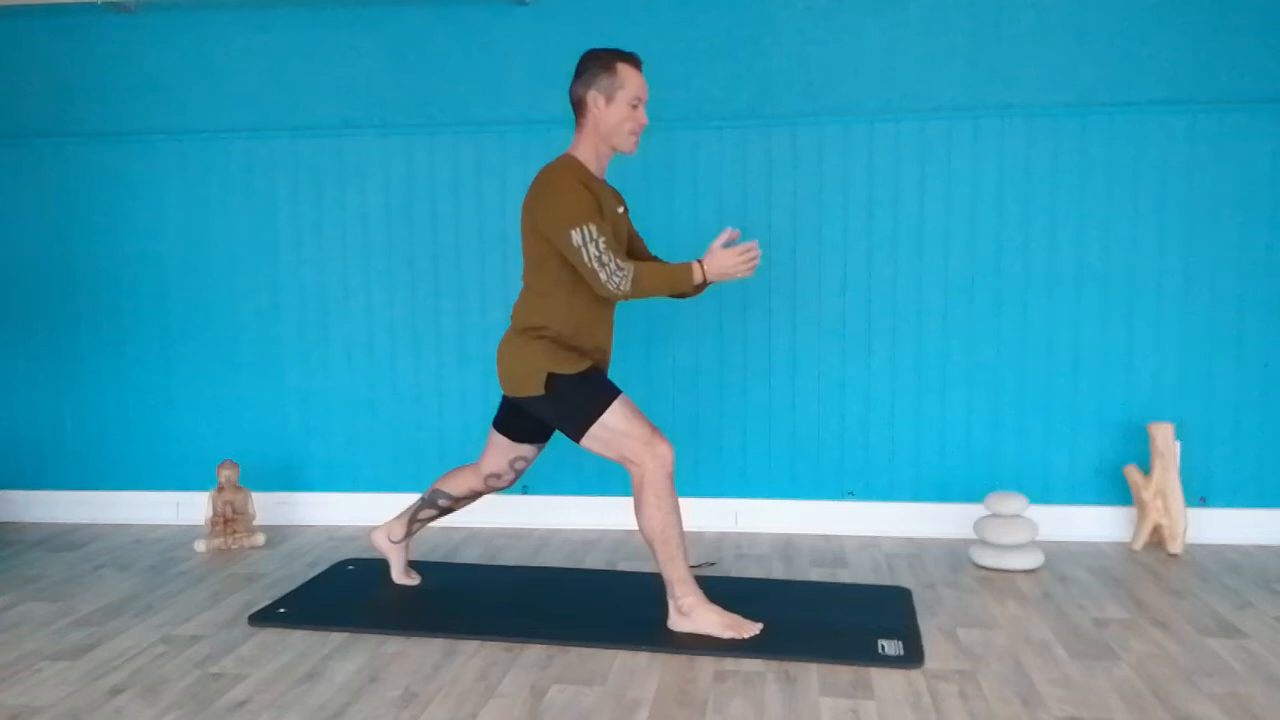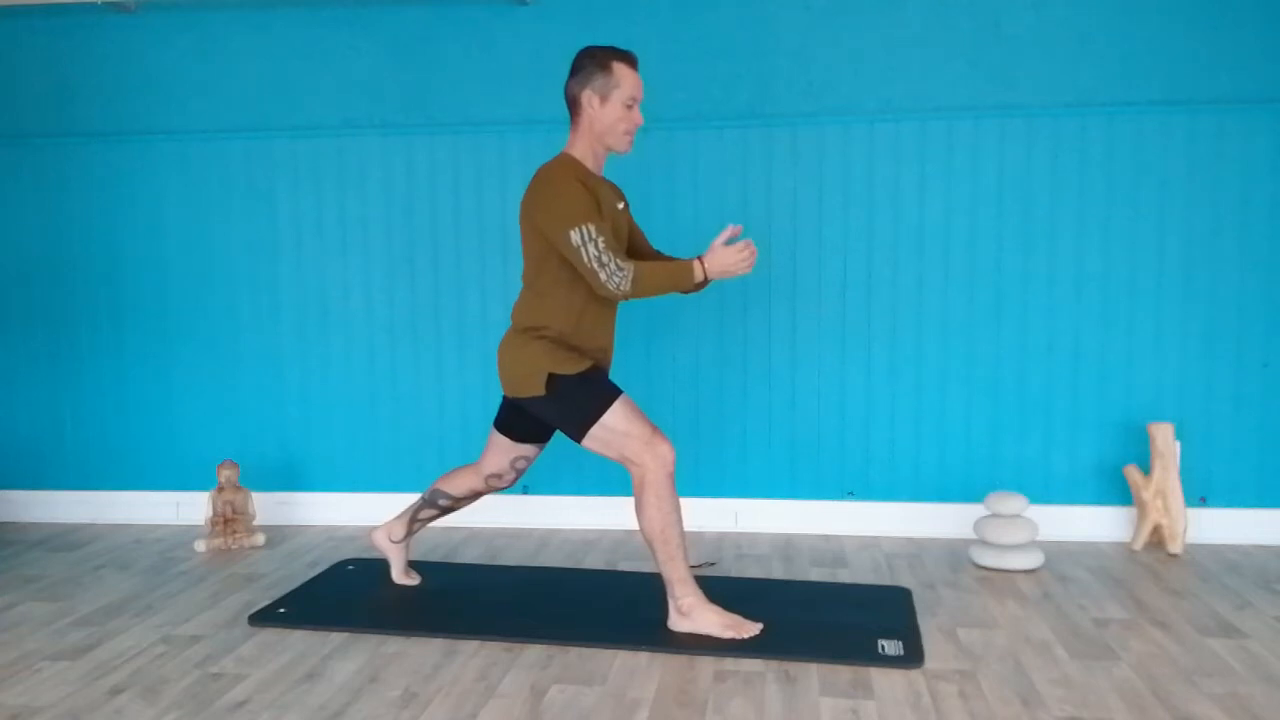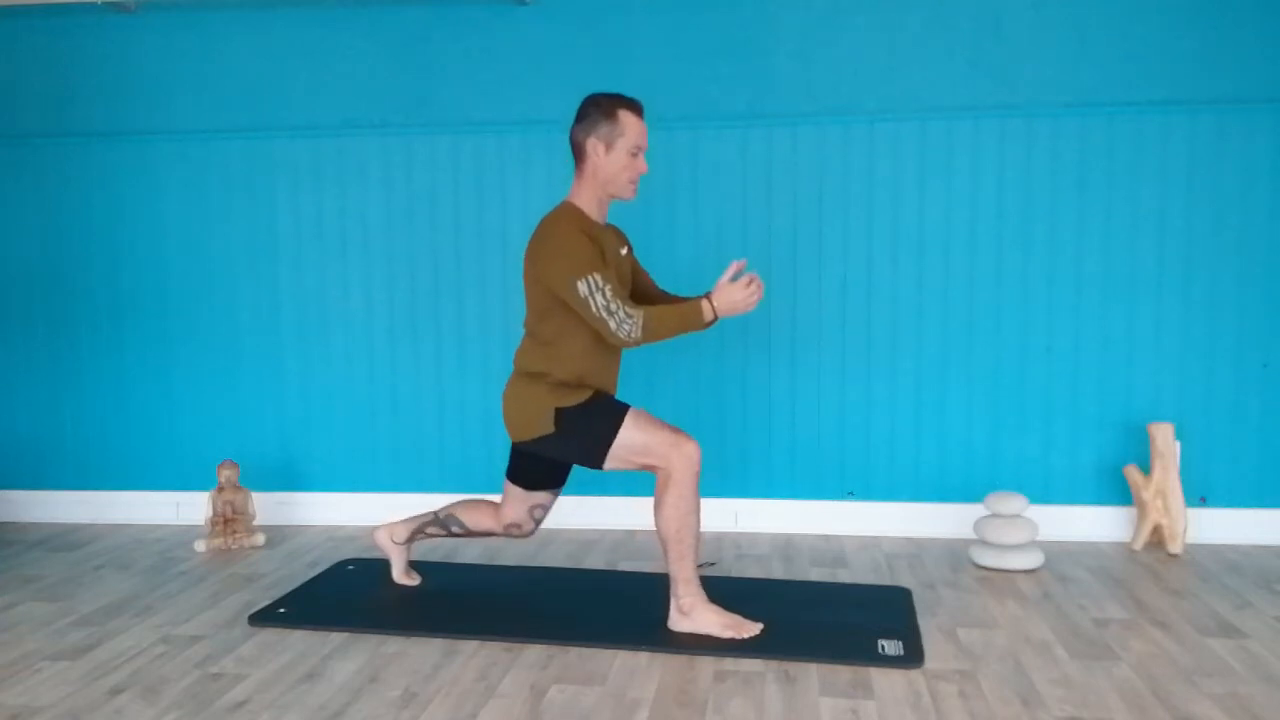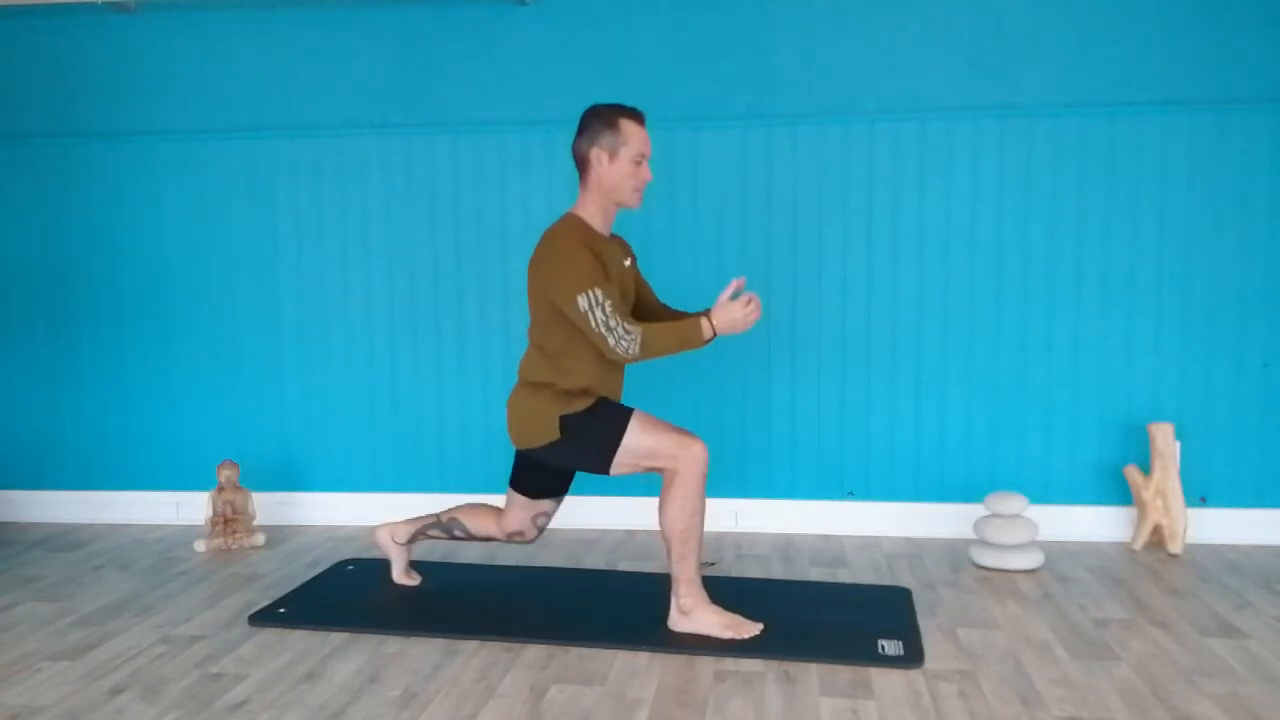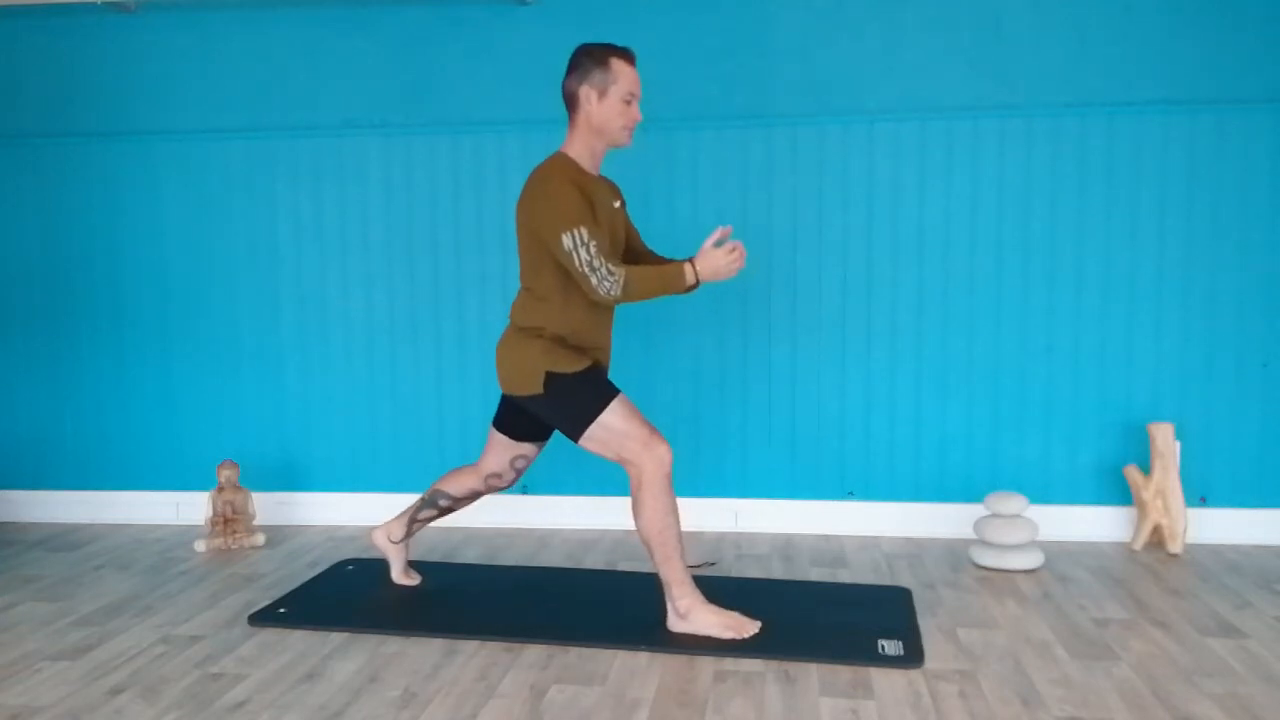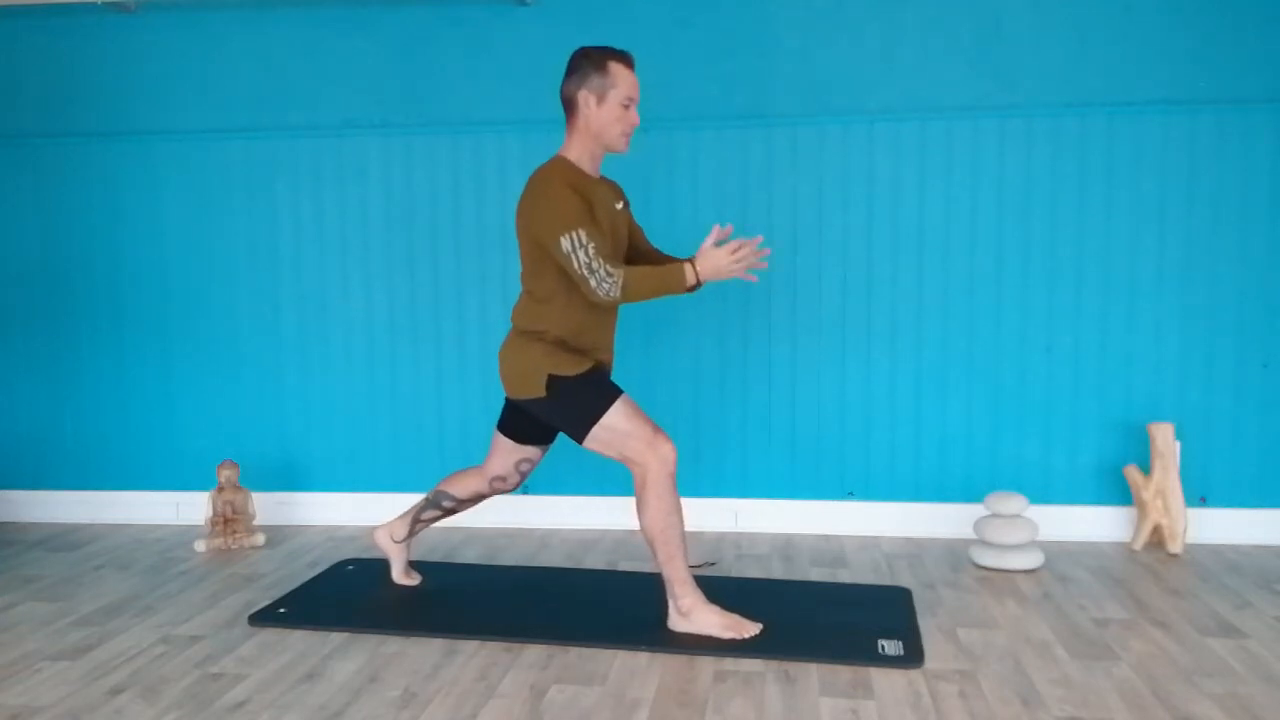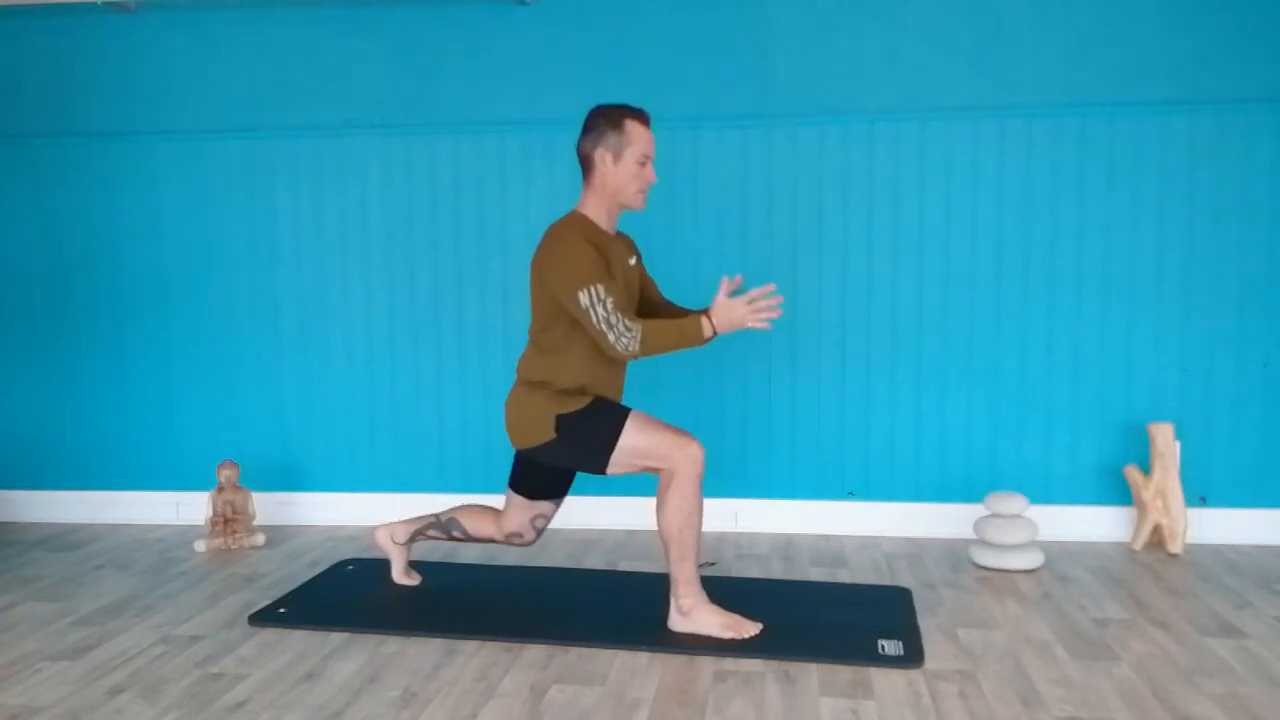
dt=0.7s
person 1, frame 1
left shoulder: (604, 195)
right shoulder: (561, 188)
left elbow: (644, 269)
right elbow: (613, 280)
left wrist: (703, 271)
right wrist: (703, 270)
left hip: (552, 361)
right hip: (546, 362)
left knee: (492, 473)
right knee: (653, 454)
left ankle: (395, 533)
right ankle: (686, 605)
person 1, frame 2
left shoulder: (606, 193)
right shoulder: (558, 186)
left elbow: (646, 262)
right elbow: (613, 279)
left wrist: (707, 266)
right wrist: (703, 268)
left hip: (552, 361)
right hip: (547, 360)
left knee: (494, 473)
right knee: (654, 454)
left ankle: (396, 533)
right ankle: (687, 606)
person 1, frame 3
left shoulder: (611, 239)
right shoulder: (562, 238)
left elbow: (654, 304)
right elbow: (623, 326)
left wrist: (710, 300)
right wrist: (712, 308)
left hip: (553, 401)
right hip: (550, 404)
left knee: (511, 521)
right knee: (680, 454)
left ankle: (399, 535)
right ankle: (688, 605)
person 1, frame 4
left shoulder: (615, 249)
right shoulder: (566, 249)
left elbow: (652, 316)
right elbow: (621, 341)
left wrist: (711, 315)
right wrist: (710, 327)
left hip: (558, 409)
right hip: (556, 411)
left knee: (516, 528)
right knee: (687, 454)
left ankle: (401, 535)
right ankle: (689, 606)
person 1, frame 5
left shoulder: (603, 191)
right shoulder: (555, 187)
left elbow: (638, 262)
right elbow: (605, 282)
left wrist: (696, 264)
right wrist: (695, 272)
left hip: (552, 360)
right hip: (545, 361)
left knee: (494, 473)
right knee: (651, 455)
left ankle: (396, 532)
right ankle: (685, 607)
person 1, frame 6
left shoulder: (607, 193)
right shoulder: (552, 190)
left elbow: (644, 260)
right elbow: (604, 283)
left wrist: (704, 265)
right wrist: (697, 272)
left hip: (556, 362)
right hip: (547, 363)
left knee: (498, 476)
right knee: (656, 453)
left ankle: (397, 532)
right ankle: (687, 606)
person 1, frame 7
left shoulder: (621, 248)
right shoulder: (569, 246)
left elbow: (658, 314)
right elbow: (622, 339)
left wrist: (714, 314)
right wrist: (711, 324)
left hip: (558, 410)
right hip: (552, 411)
left knee: (515, 530)
right knee: (683, 454)
left ankle: (399, 535)
right ankle: (688, 605)
